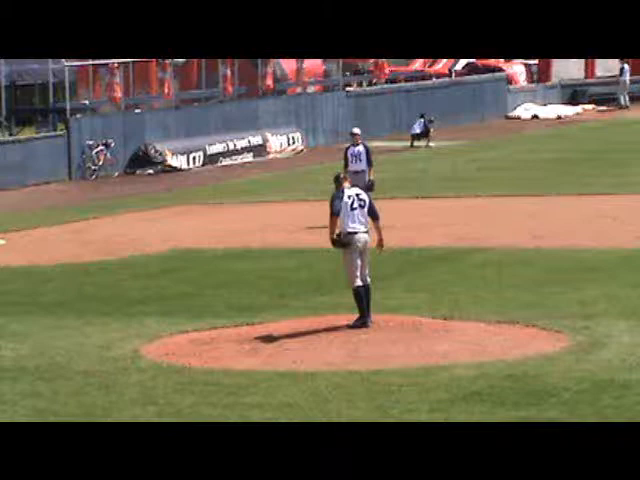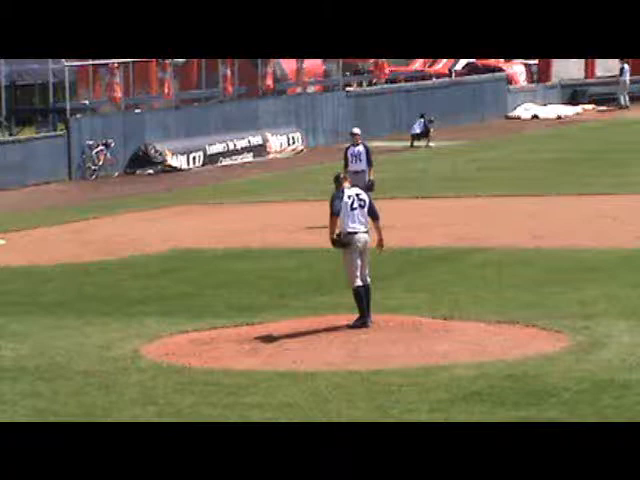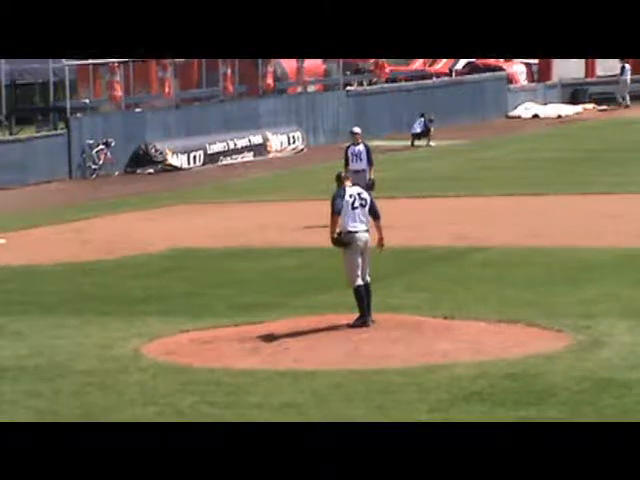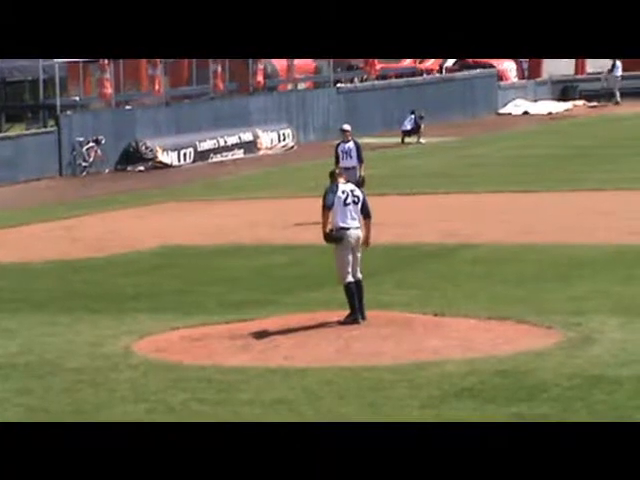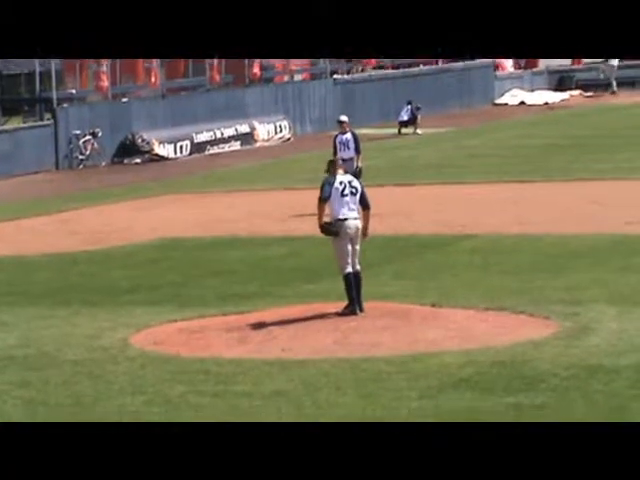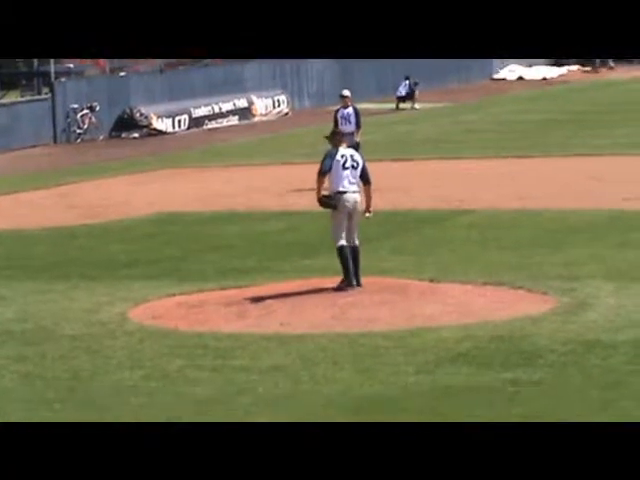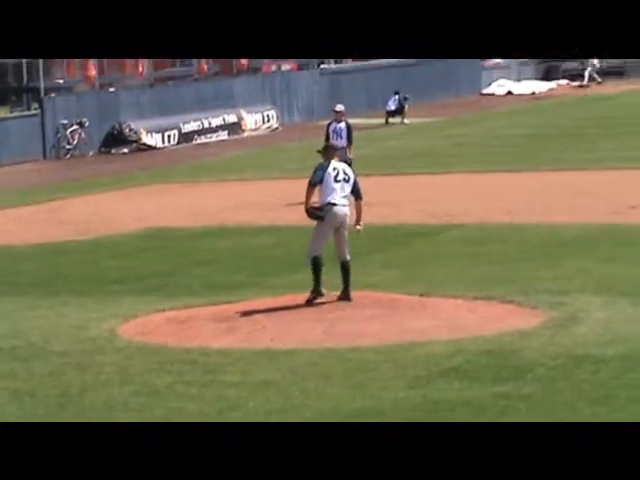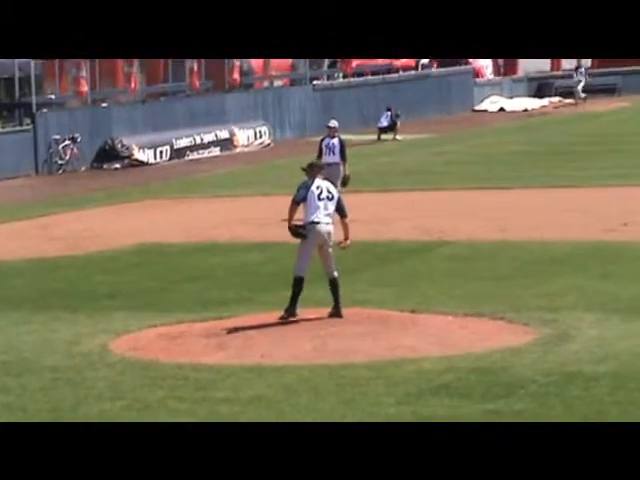
dt=0.3s
person 1, frame 1
left shoulder: (339, 194)
right shoulder: (363, 193)
left elbow: (334, 214)
right elbow: (375, 217)
left wrist: (332, 235)
right wrist: (380, 237)
left hip: (350, 238)
right hip: (365, 236)
left knee: (355, 279)
right knee: (365, 277)
left ankle: (364, 318)
right ankle: (367, 315)
person 1, frame 2
left shoulder: (339, 194)
right shoulder: (362, 193)
left elbow: (335, 214)
right elbow: (375, 217)
left wrist: (331, 235)
right wrist: (380, 237)
left hip: (351, 238)
right hip: (365, 236)
left knee: (355, 279)
right knee: (364, 277)
left ankle: (364, 318)
right ankle: (367, 315)
person 1, frame 3
left shoulder: (340, 193)
right shoulder: (364, 192)
left elbow: (336, 213)
right elbow: (376, 216)
left wrist: (332, 233)
right wrist: (380, 236)
left hip: (351, 237)
right hip: (365, 235)
left knee: (355, 279)
right knee: (365, 276)
left ankle: (364, 317)
right ankle: (368, 314)
person 1, frame 4
left shoulder: (332, 189)
right shoulder: (357, 190)
left elbow: (327, 207)
right elbow: (367, 215)
left wrist: (324, 229)
right wrist: (367, 236)
left hip: (343, 234)
right hip: (357, 232)
left knee: (346, 276)
right knee: (356, 273)
left ankle: (355, 314)
right ankle: (361, 311)
person 1, frame 5
left shoulder: (330, 180)
right shoulder: (355, 181)
left elbow: (323, 200)
right elbow: (366, 207)
left wrist: (320, 221)
right wrist: (365, 227)
left hip: (342, 225)
right hip: (356, 223)
left knee: (345, 266)
right knee: (355, 264)
left ankle: (353, 305)
right ankle: (358, 303)
person 1, frame 6
left shoulder: (333, 153)
right shoulder: (357, 155)
left elbow: (322, 173)
right elbow: (367, 182)
left wrist: (318, 193)
right wrist: (368, 205)
left hip: (341, 198)
right hip: (355, 197)
left knee: (339, 240)
right knee: (353, 239)
left ankle: (348, 278)
right ankle: (356, 277)
person 1, frame 7
left shoulder: (324, 166)
right shoulder: (349, 170)
left elbow: (312, 184)
right elbow: (358, 197)
left wrist: (307, 204)
right wrist: (359, 219)
left hip: (330, 210)
right hip: (345, 211)
left knee: (314, 250)
right knee: (344, 253)
left ankle: (317, 287)
right ankle: (346, 291)
person 1, frame 8
left shoulder: (308, 184)
right shoulder: (333, 188)
left elbow: (295, 202)
right elbow: (343, 215)
left wrist: (290, 222)
right wrist: (346, 236)
left hip: (313, 229)
right hip: (328, 229)
left knee: (300, 270)
right knee: (331, 271)
left ankle: (292, 309)
right ankle: (337, 308)
